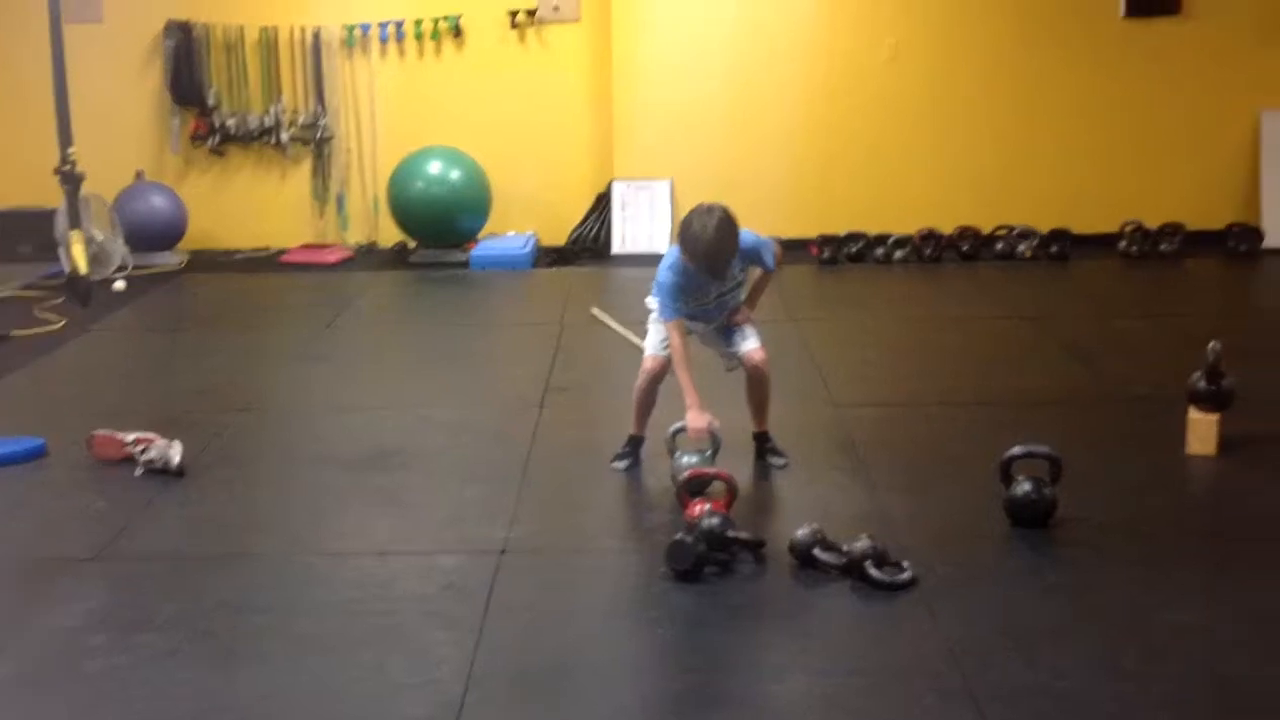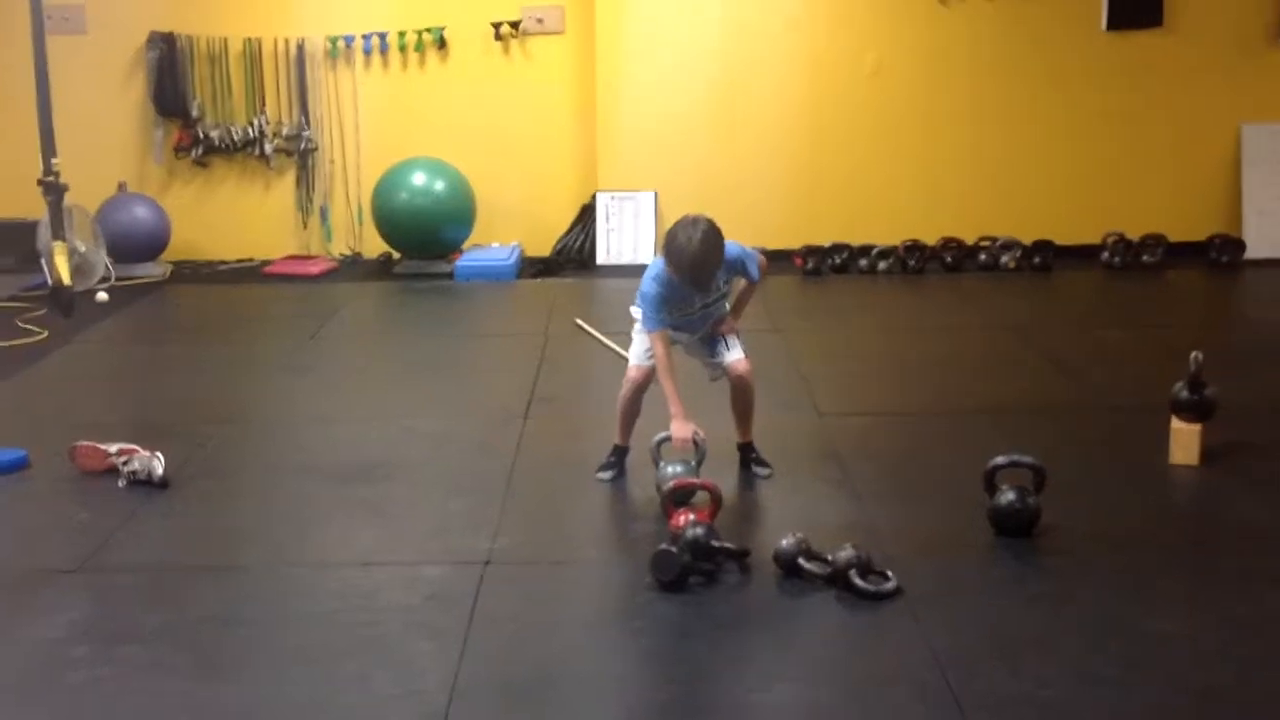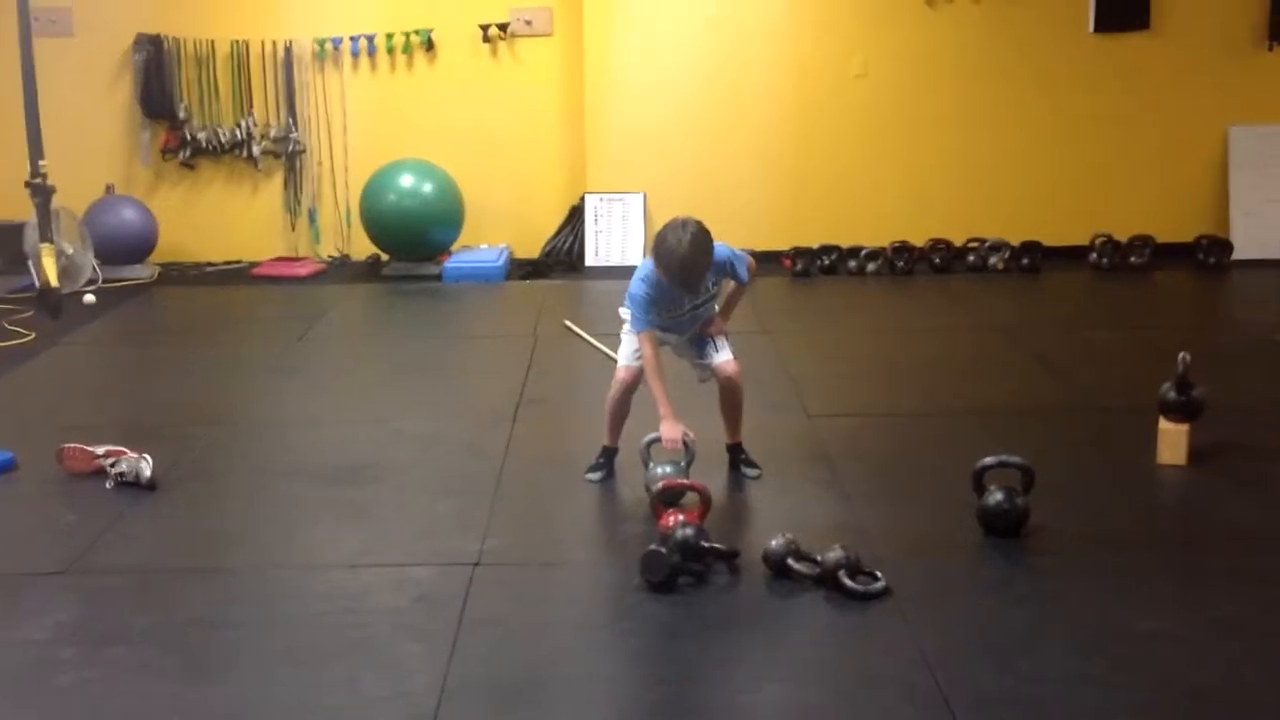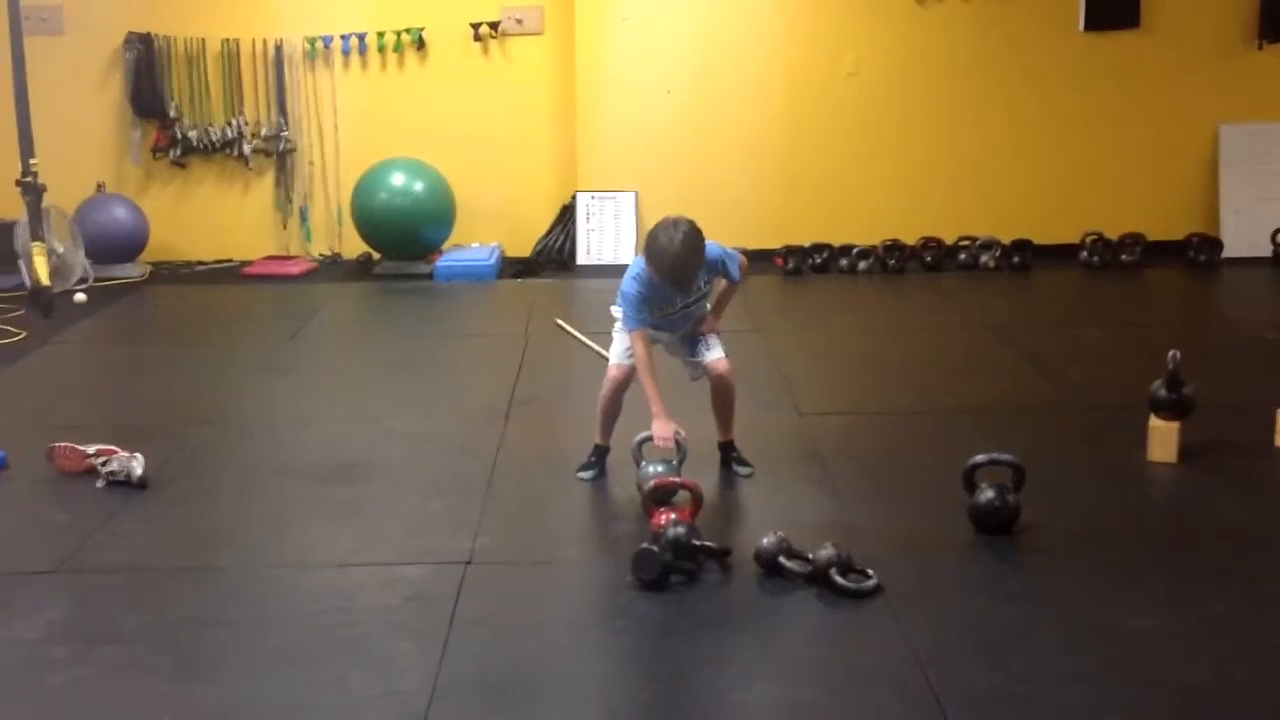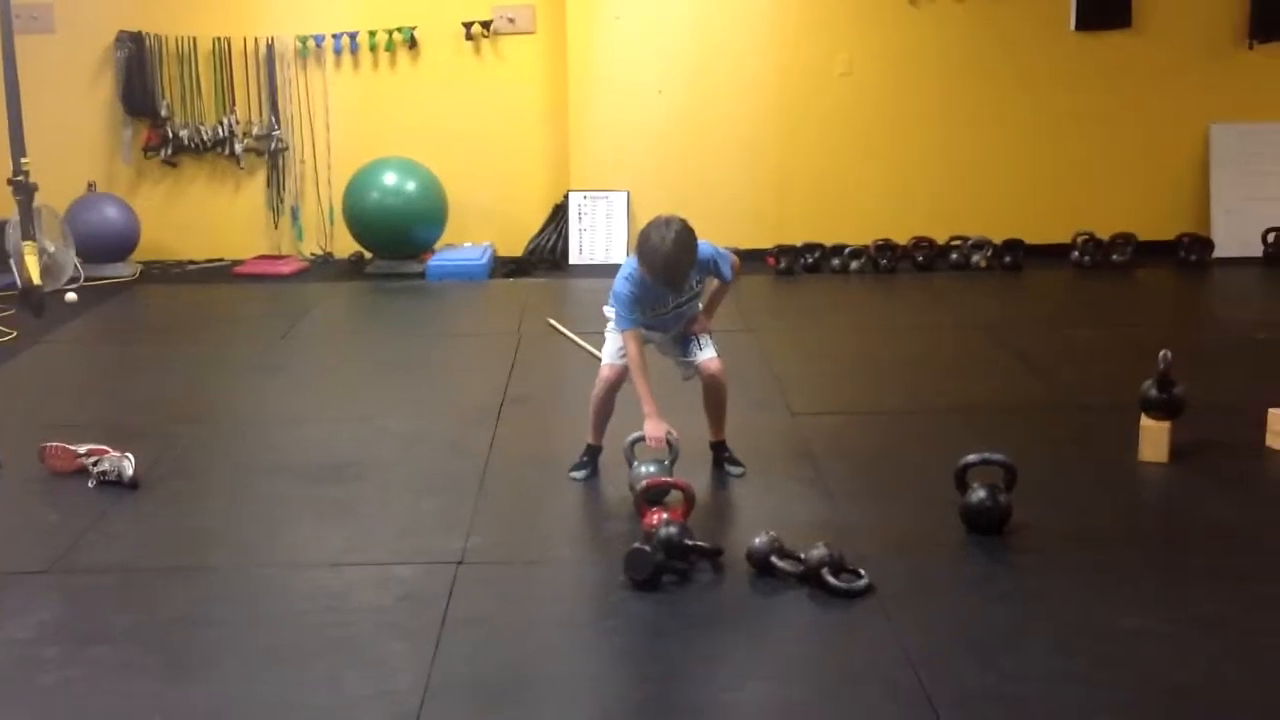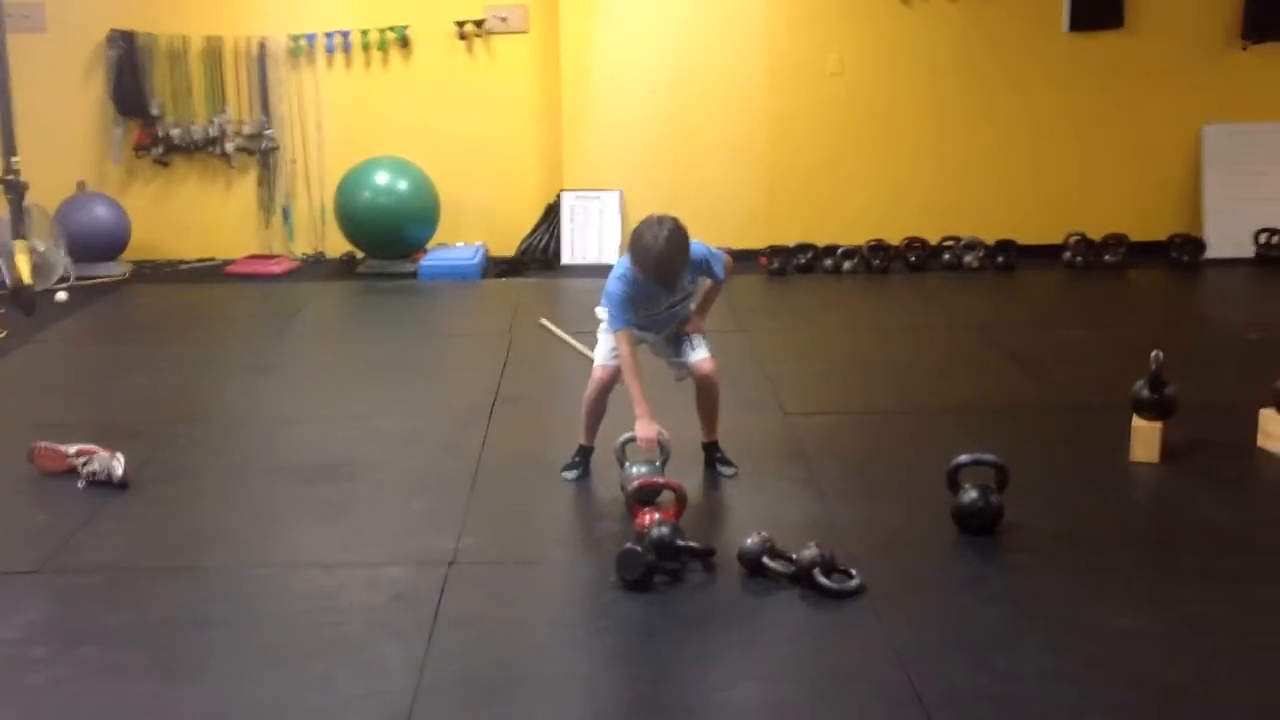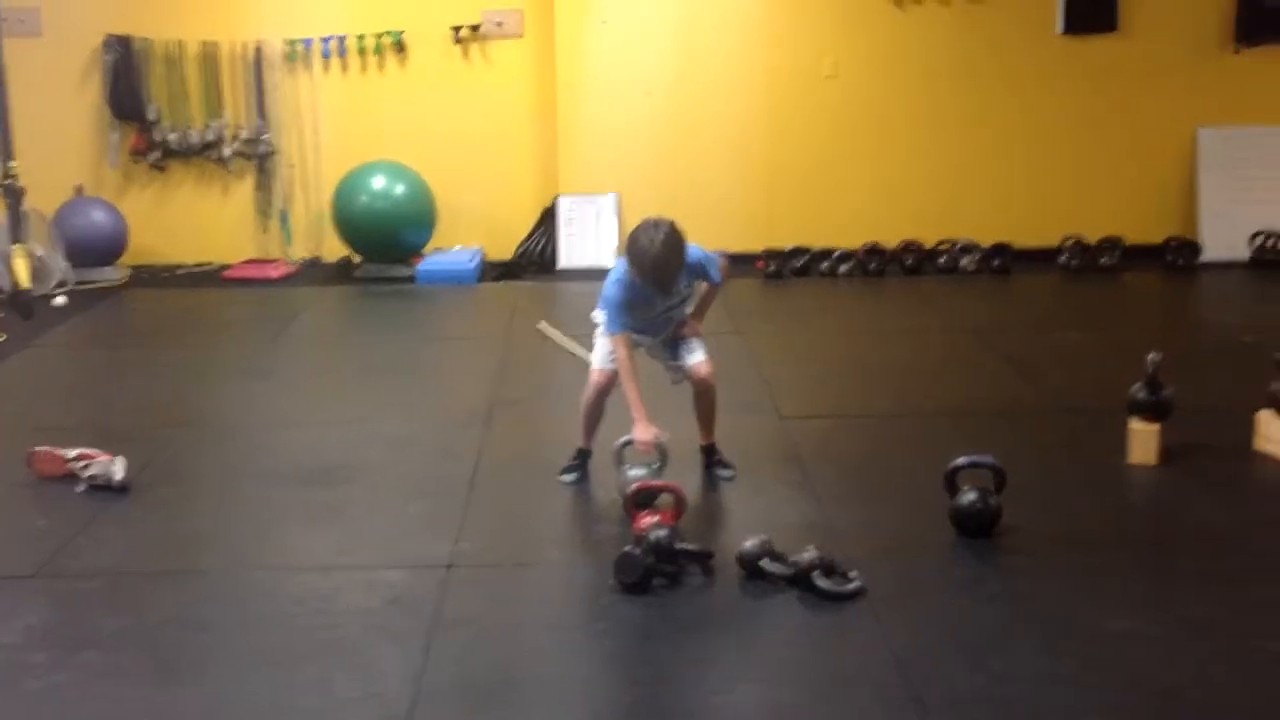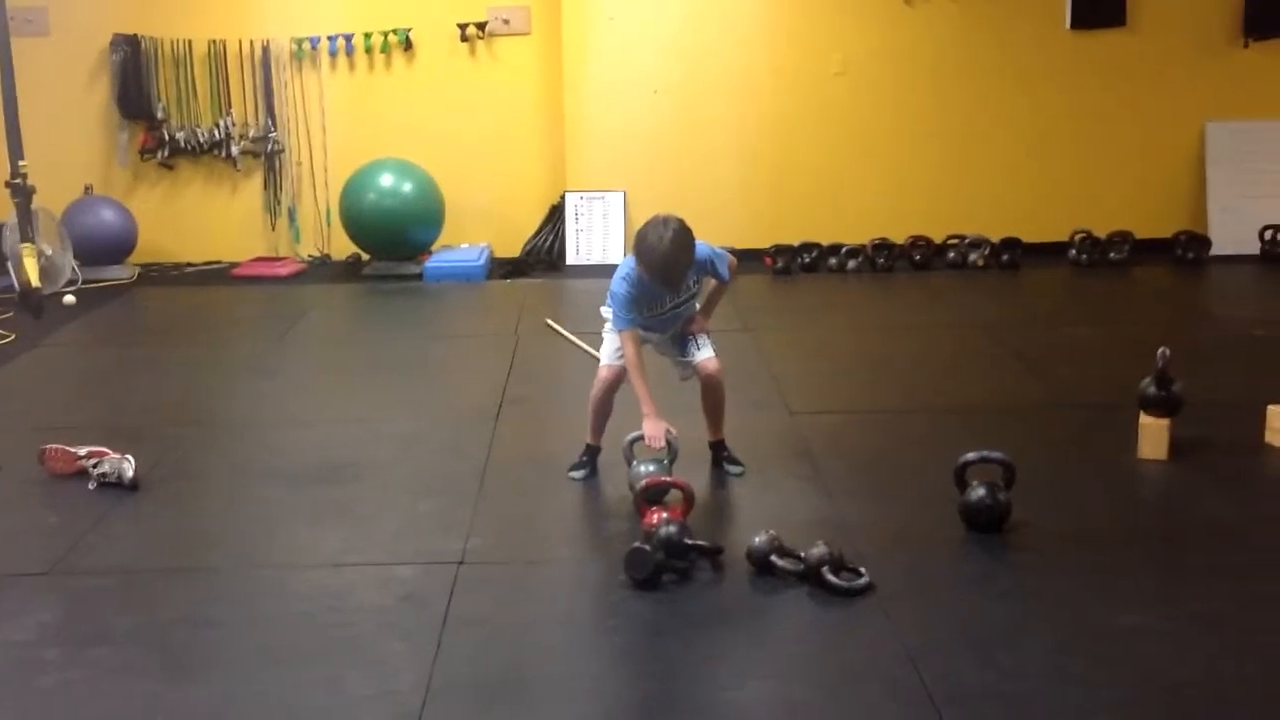
dt=0.1s
person 1, frame 1
left shoulder: (747, 244)
right shoulder: (671, 271)
left elbow: (775, 255)
right elbow: (677, 339)
left wrist: (749, 305)
right wrist: (693, 405)
left hip: (726, 312)
right hip: (675, 314)
left knee: (757, 362)
right knee: (652, 367)
left ankle: (762, 439)
right ankle: (635, 441)
person 1, frame 2
left shoulder: (732, 255)
right shoulder: (655, 282)
left elbow: (760, 265)
right elbow: (660, 349)
left wrist: (734, 315)
right wrist: (678, 415)
left hip: (711, 323)
right hip: (659, 324)
left knee: (741, 372)
right knee: (636, 377)
left ankle: (747, 449)
right ankle: (619, 451)
person 1, frame 3
left shoulder: (721, 257)
right shoulder: (644, 283)
left elbow: (749, 268)
right elbow: (648, 350)
left wrist: (723, 316)
right wrist: (667, 416)
left hip: (700, 324)
right hip: (648, 325)
left knee: (730, 374)
right knee: (624, 378)
left ankle: (736, 450)
right ankle: (608, 452)
person 1, frame 4
left shoulder: (713, 255)
right shoulder: (635, 282)
left elbow: (741, 266)
right elbow: (641, 348)
left wrist: (715, 314)
right wrist: (659, 415)
left hip: (691, 322)
right hip: (640, 323)
left knee: (722, 372)
right knee: (616, 377)
left ankle: (727, 448)
right ankle: (600, 451)
person 1, frame 5
left shoulder: (705, 255)
right shoulder: (628, 282)
left elbow: (732, 266)
right elbow: (633, 349)
left wrist: (706, 314)
right wrist: (651, 415)
left hip: (684, 322)
right hip: (632, 323)
left knee: (713, 372)
right knee: (609, 377)
left ankle: (719, 448)
right ankle: (592, 450)
person 1, frame 6
left shoulder: (697, 255)
right shoulder: (620, 281)
left elbow: (725, 265)
right elbow: (625, 349)
left wrist: (699, 314)
right wrist: (643, 416)
left hip: (676, 321)
right hip: (625, 323)
left knee: (706, 372)
right knee: (602, 377)
left ankle: (712, 448)
right ankle: (584, 451)
person 1, frame 7
left shoulder: (693, 258)
right shoulder: (617, 284)
left elbow: (721, 269)
right elbow: (623, 353)
left wrist: (696, 317)
right wrist: (640, 419)
left hip: (672, 326)
right hip: (621, 327)
left knee: (703, 375)
right knee: (599, 381)
left ankle: (709, 451)
right ankle: (582, 454)
person 1, frame 8
left shoulder: (701, 255)
right shoulder: (625, 281)
left elbow: (730, 265)
right elbow: (631, 349)
left wrist: (704, 314)
right wrist: (650, 415)
left hip: (680, 322)
right hip: (630, 323)
left knee: (711, 371)
right knee: (607, 377)
left ankle: (718, 447)
right ankle: (591, 450)
